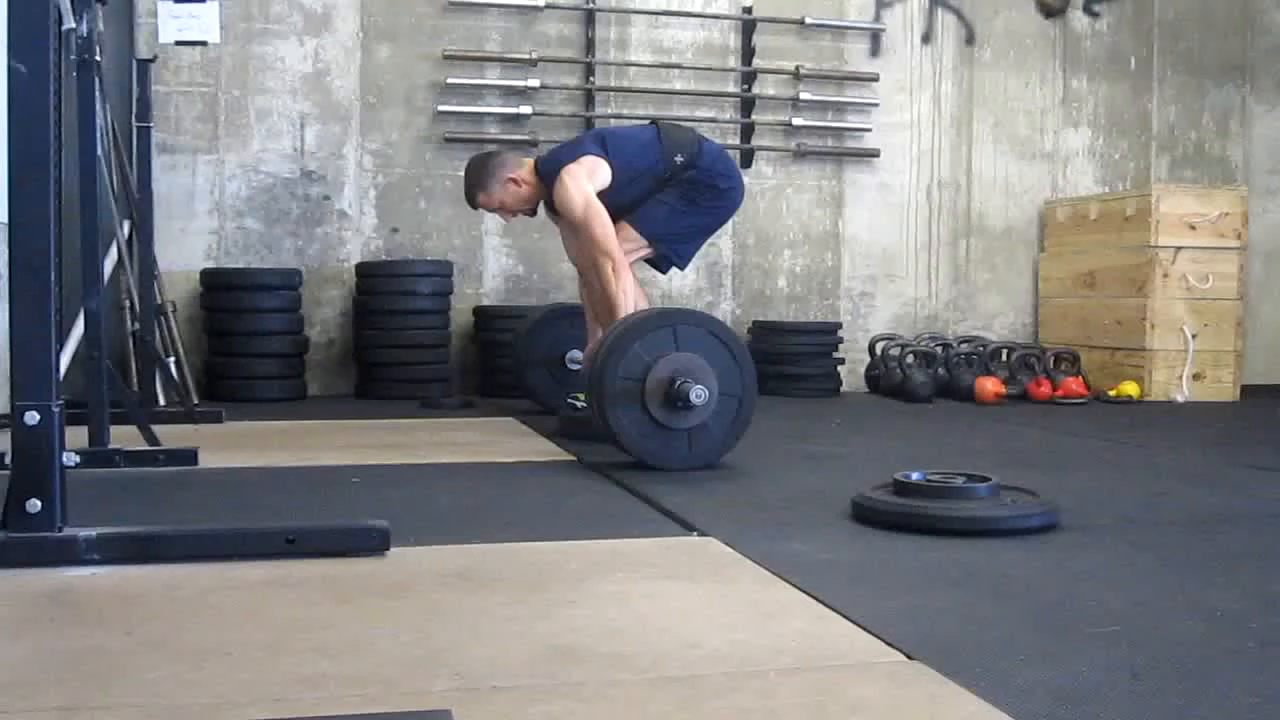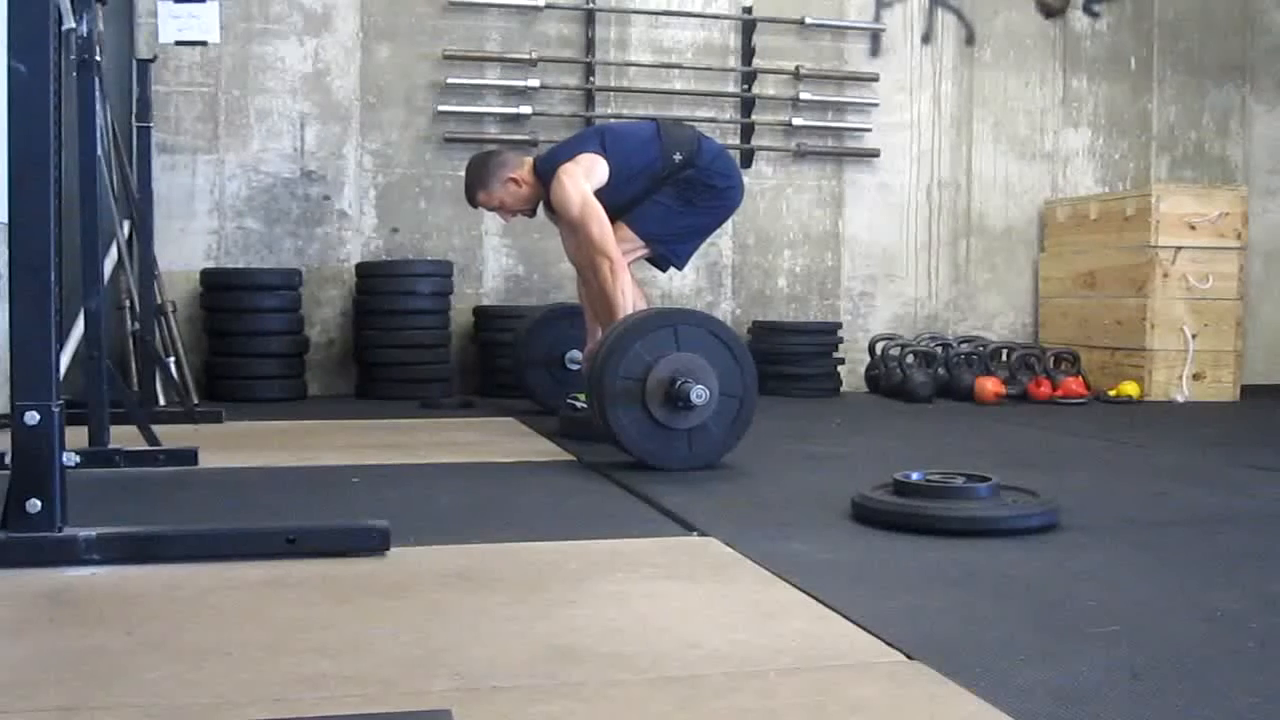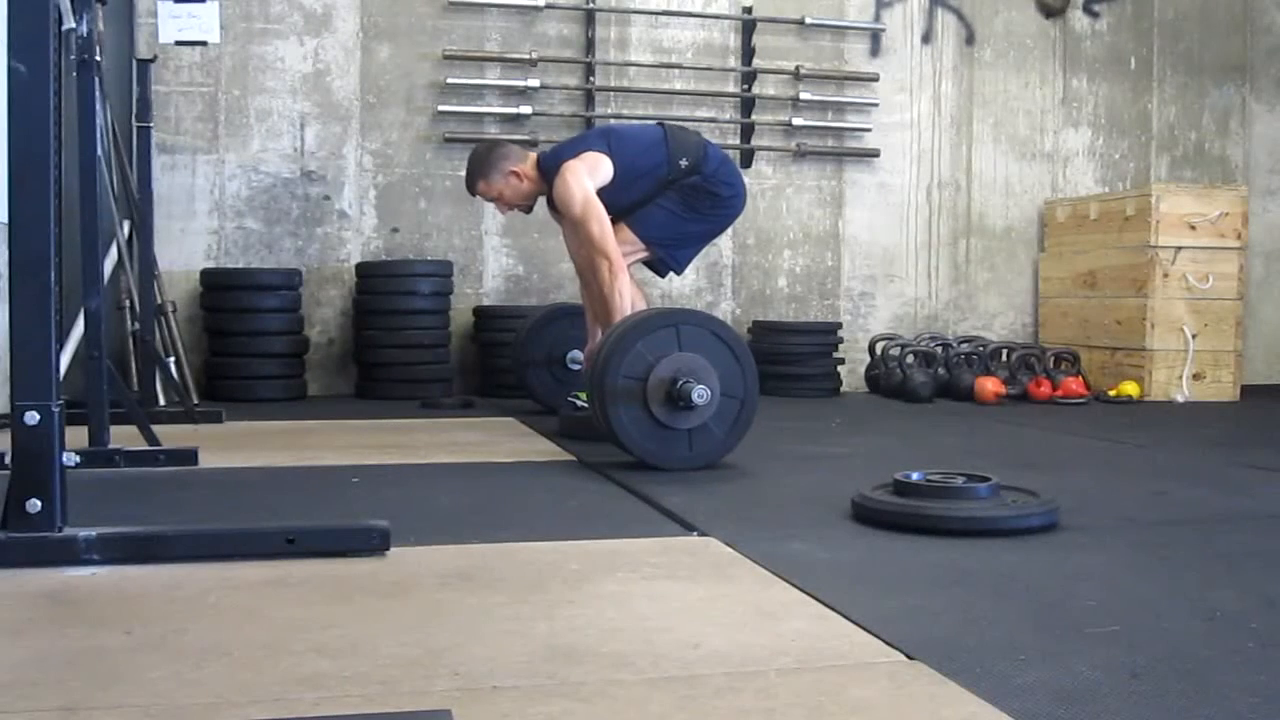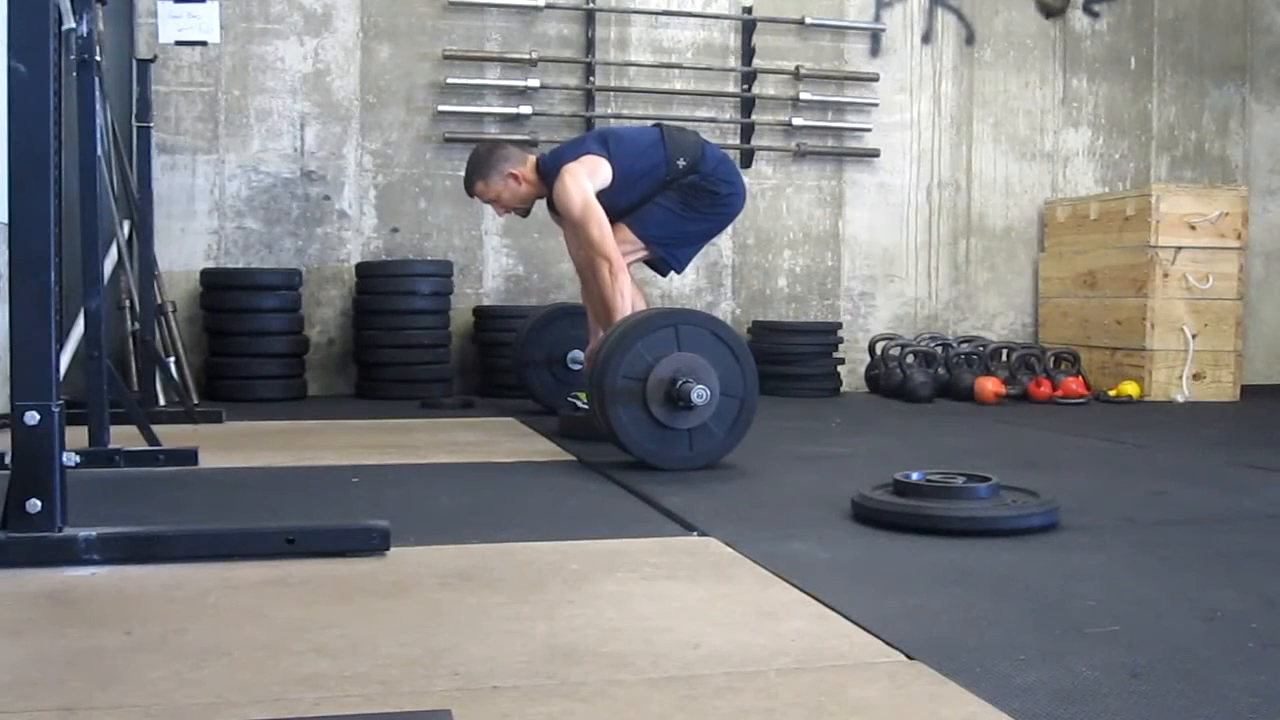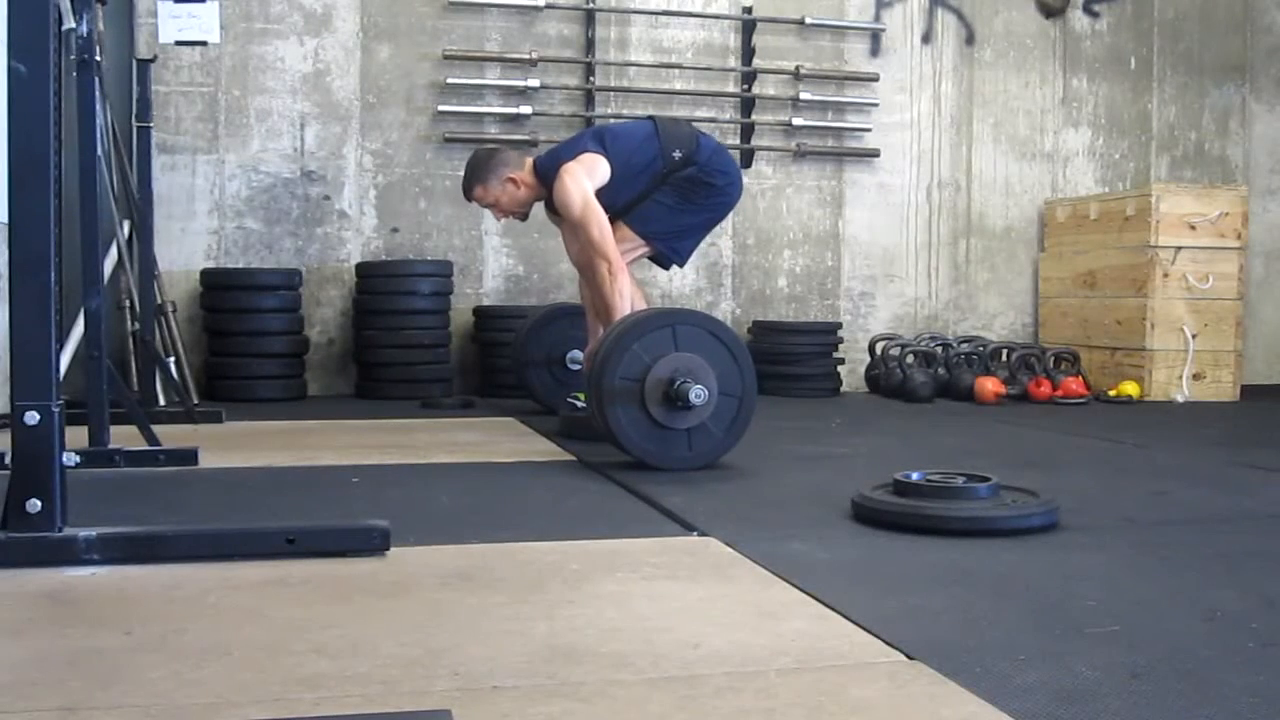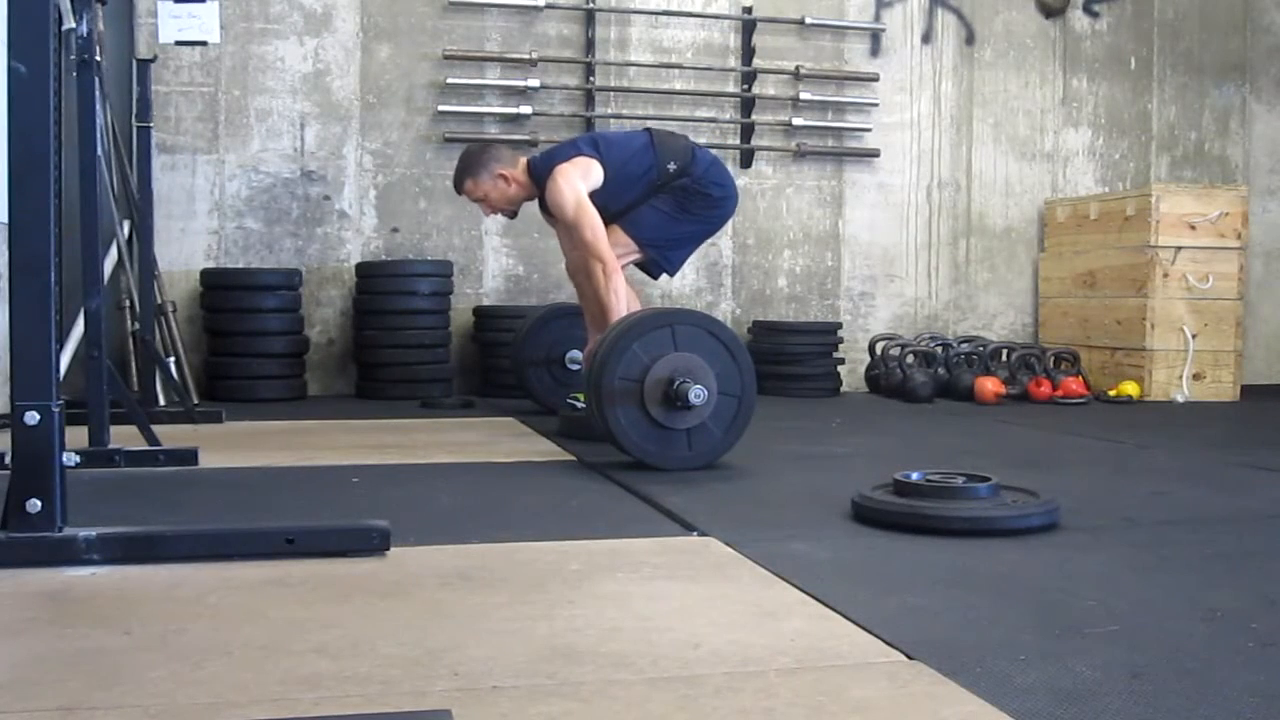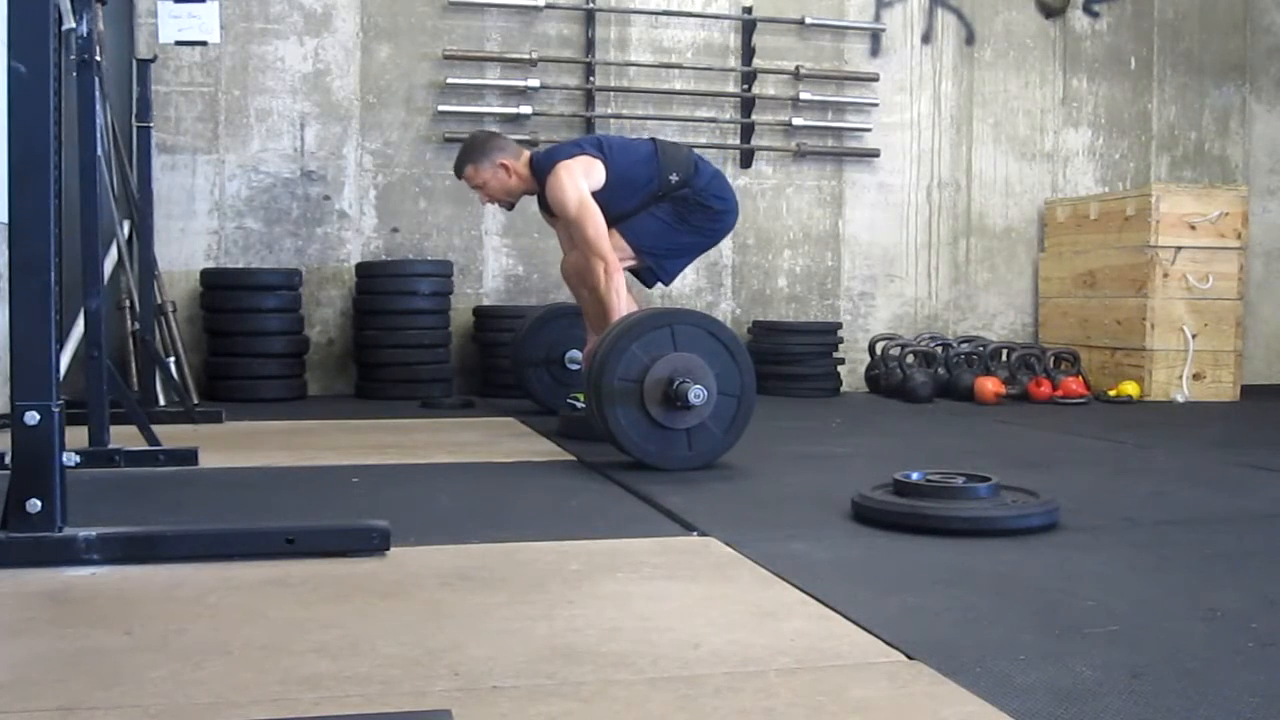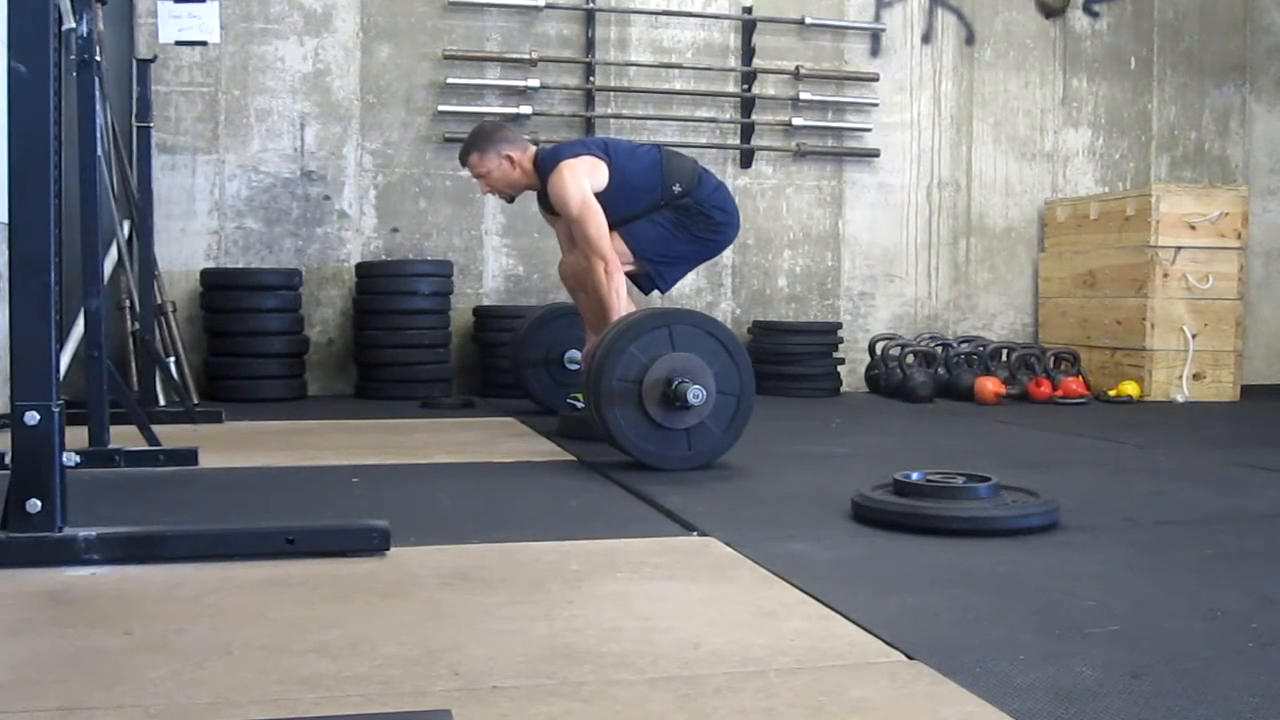
dt=0.3s
person 1, frame 1
left shoulder: (568, 183)
right shoulder: (555, 189)
left elbow: (613, 264)
right elbow: (586, 268)
right wrist: (595, 343)
left hip: (711, 178)
right hip: (687, 176)
left knee: (609, 260)
right knee: (596, 263)
person 1, frame 2
left shoulder: (564, 182)
right shoulder: (555, 189)
left elbow: (611, 263)
right elbow: (586, 267)
right wrist: (595, 342)
left hip: (709, 176)
right hip: (690, 175)
left knee: (607, 259)
right knee: (597, 261)
person 1, frame 3
left shoulder: (568, 179)
right shoulder: (559, 188)
left elbow: (610, 264)
right elbow: (589, 267)
right wrist: (595, 342)
left hip: (713, 183)
right hip: (696, 182)
left knee: (611, 259)
right knee: (595, 262)
person 1, frame 4
left shoulder: (567, 183)
right shoulder: (559, 190)
left elbow: (611, 266)
right elbow: (587, 270)
right wrist: (596, 343)
left hip: (711, 183)
right hip: (693, 181)
left knee: (607, 266)
right knee: (596, 265)
person 1, frame 5
left shoulder: (567, 182)
right shoulder: (556, 190)
left elbow: (611, 267)
right elbow: (587, 268)
right wrist: (595, 344)
left hip: (709, 175)
right hip: (694, 174)
left knee: (607, 262)
right knee: (598, 263)
person 1, frame 6
left shoulder: (560, 183)
right shoulder: (551, 192)
left elbow: (606, 267)
right elbow: (586, 269)
right wrist: (595, 343)
left hip: (704, 186)
right hip: (691, 184)
left knee: (600, 264)
right knee: (587, 265)
person 1, frame 7
left shoulder: (561, 179)
right shoulder: (549, 187)
left elbow: (606, 265)
right elbow: (583, 265)
right wrist: (595, 341)
left hip: (704, 199)
right hip: (689, 199)
left knee: (596, 267)
right knee: (579, 269)
person 1, frame 8
left shoulder: (565, 177)
right shoulder: (550, 187)
left elbow: (606, 264)
right elbow: (590, 266)
right wrist: (595, 339)
left hip: (705, 209)
right hip: (690, 207)
left knee: (597, 265)
right knee: (576, 269)
